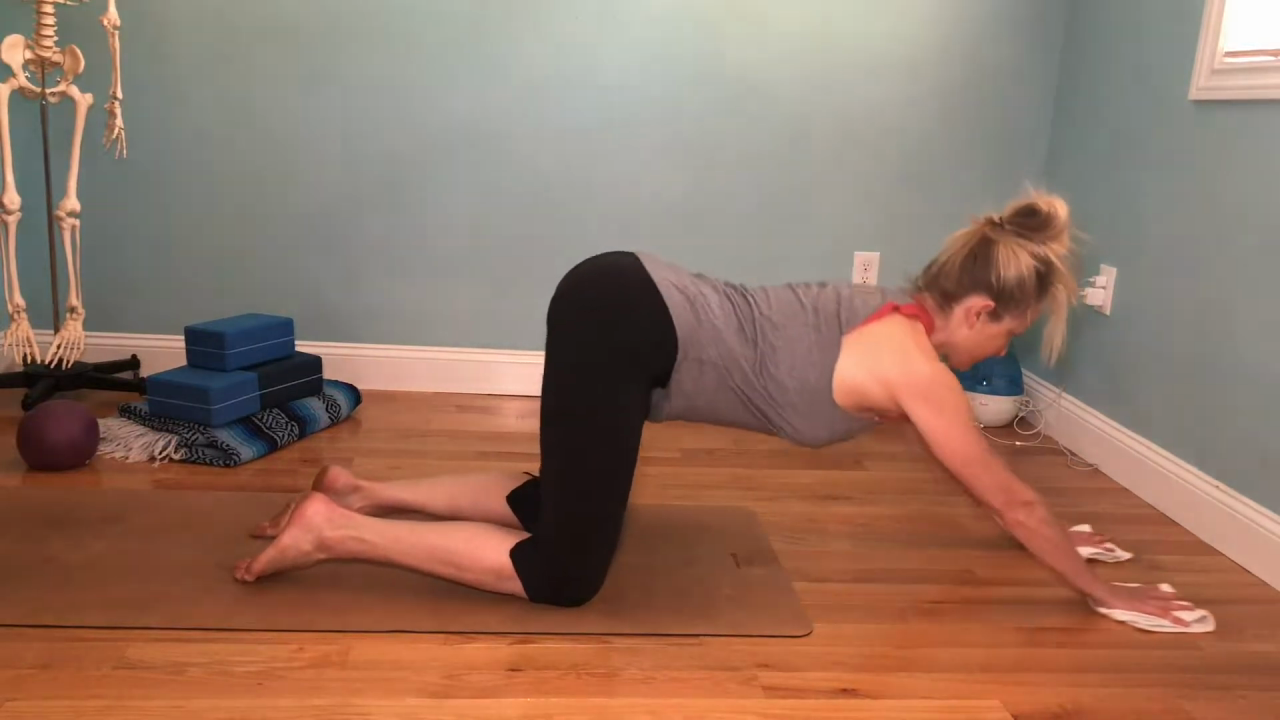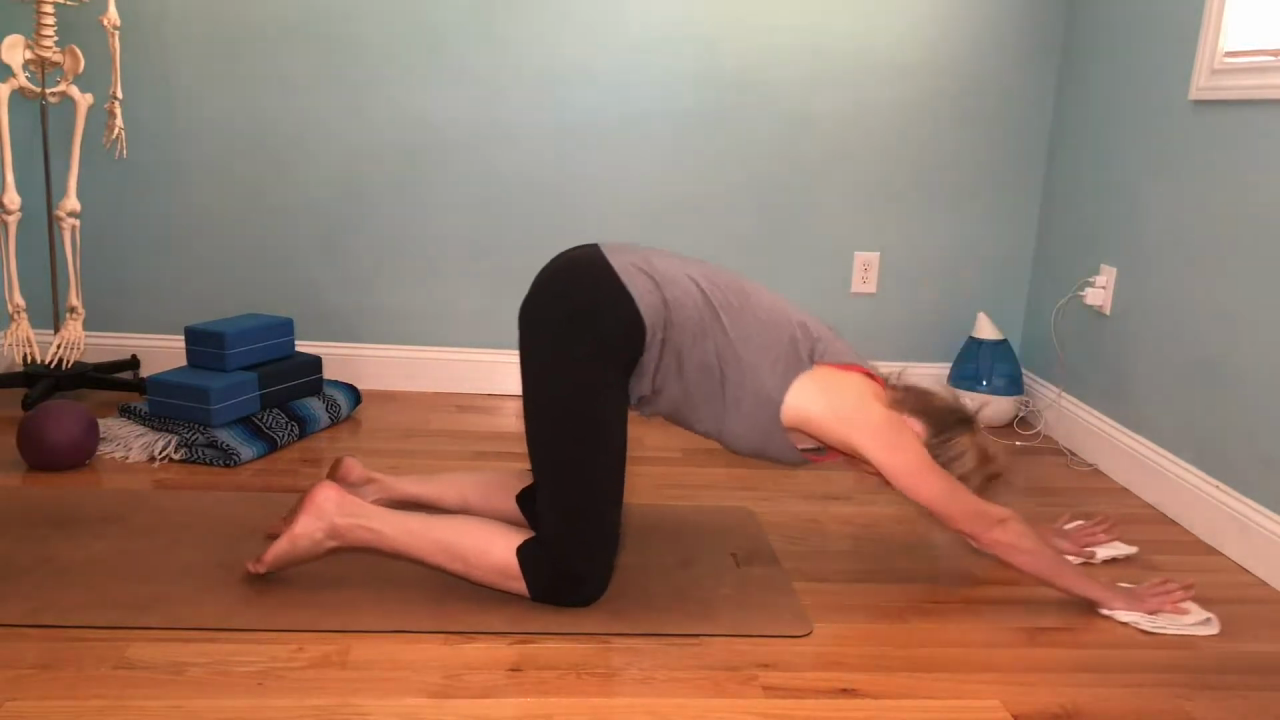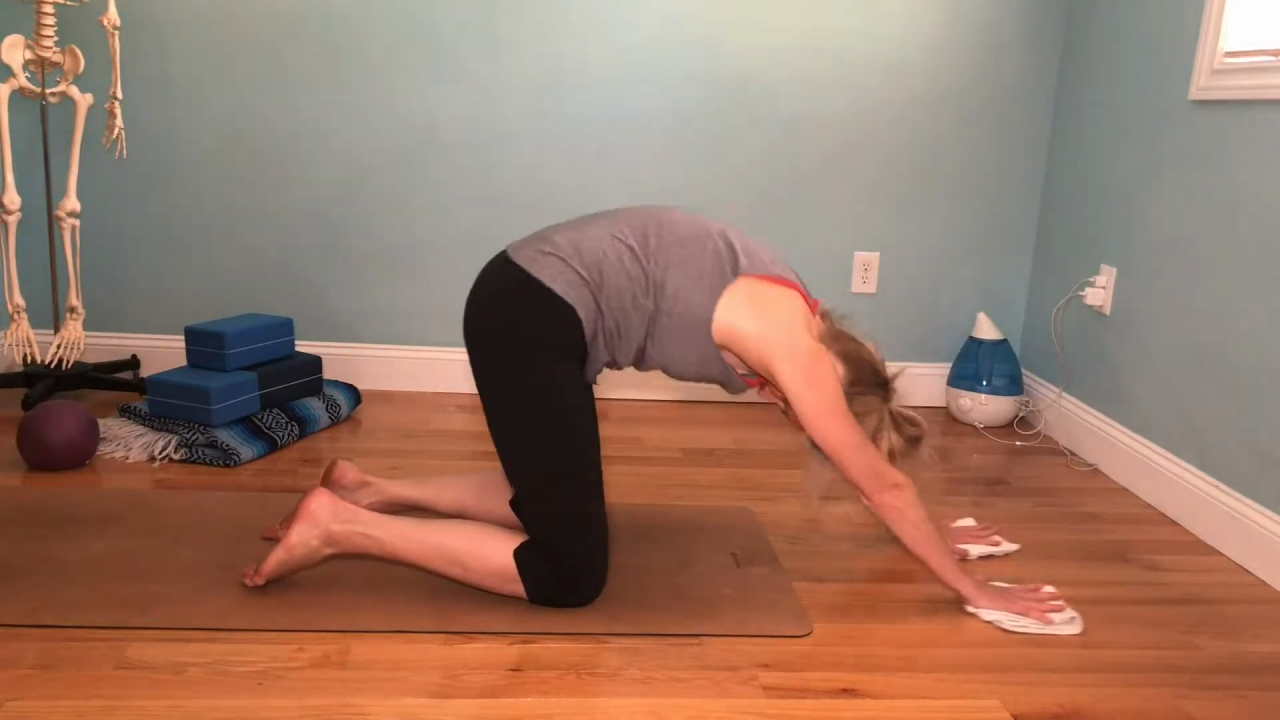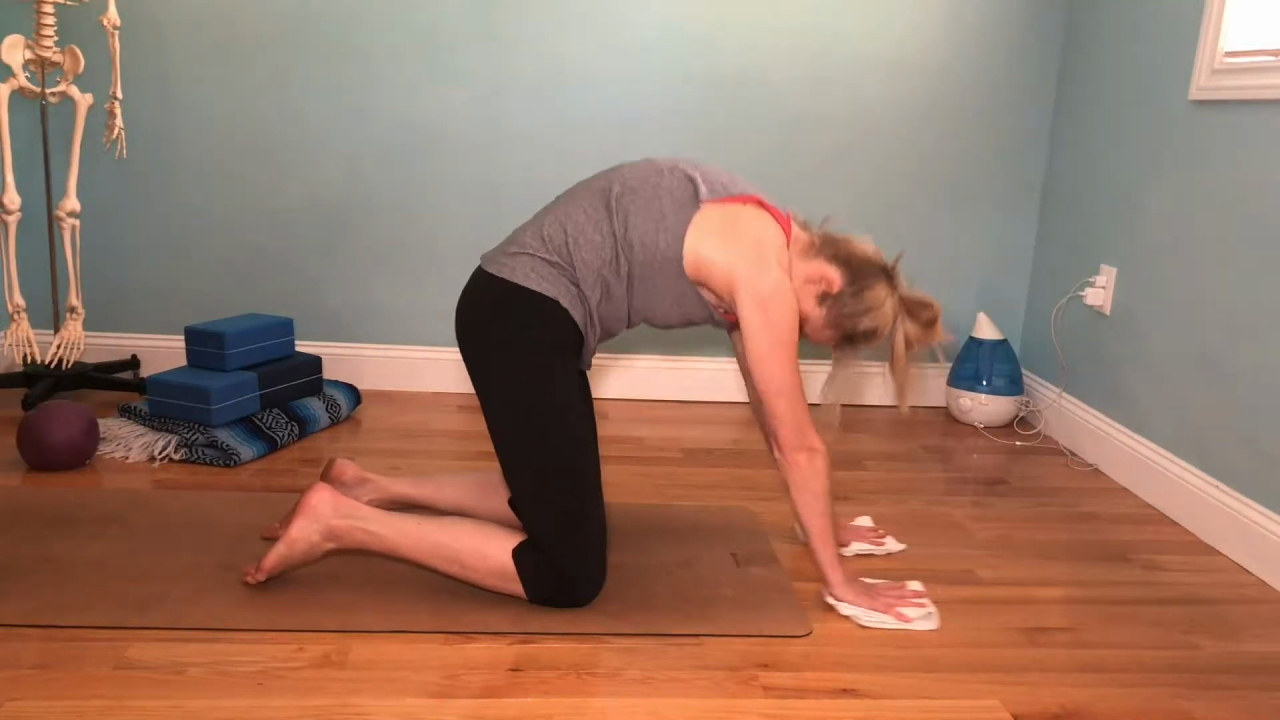
dt=0.4s
person 1, frame 1
left shoulder: (901, 320)
right shoulder: (912, 364)
left elbow: (984, 483)
right elbow: (1011, 498)
left wrist: (1042, 536)
right wrist: (1103, 592)
left hip: (615, 300)
right hip: (623, 329)
left knee: (562, 505)
right knee: (566, 572)
left ankle: (366, 492)
right ankle: (338, 532)
person 1, frame 2
left shoulder: (858, 387)
right shoulder: (860, 415)
left elbow: (980, 515)
right elbow: (984, 522)
left wrist: (1048, 542)
right wrist: (1108, 595)
left hip: (590, 293)
right hip: (592, 318)
left knee: (565, 506)
right knee: (572, 573)
left ankle: (377, 487)
right ankle: (349, 519)
person 1, frame 3
left shoulder: (790, 317)
right shoulder: (793, 342)
left elbow: (877, 480)
right elbow: (881, 482)
left wrist: (933, 534)
right wrist: (975, 590)
left hip: (527, 297)
right hip: (532, 318)
left knee: (555, 503)
right knee: (571, 573)
left ankle: (374, 490)
right ankle: (343, 527)
person 1, frame 4
left shoulder: (768, 240)
right shoulder: (767, 268)
left elbow: (772, 415)
right elbow: (797, 441)
left wrist: (821, 521)
right wrist: (840, 580)
left hip: (522, 308)
right hip: (521, 317)
left knee: (550, 497)
right knee: (570, 574)
left ankle: (369, 487)
right ankle: (341, 522)
